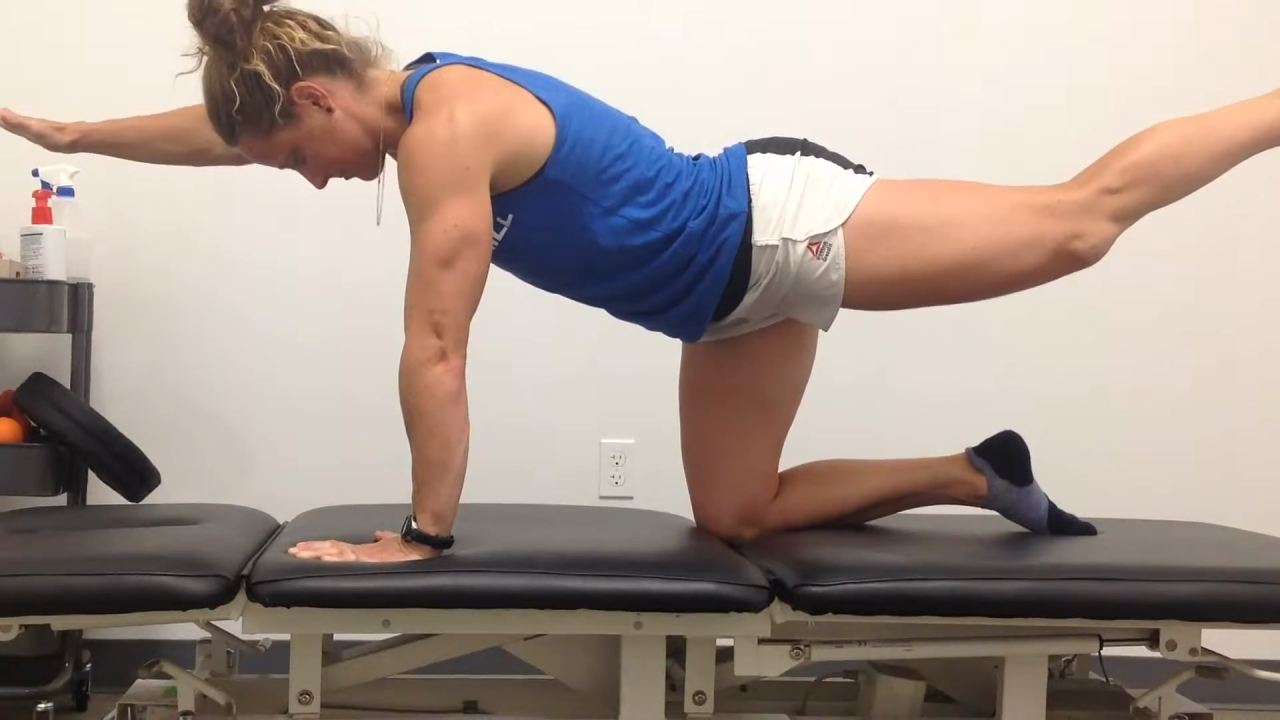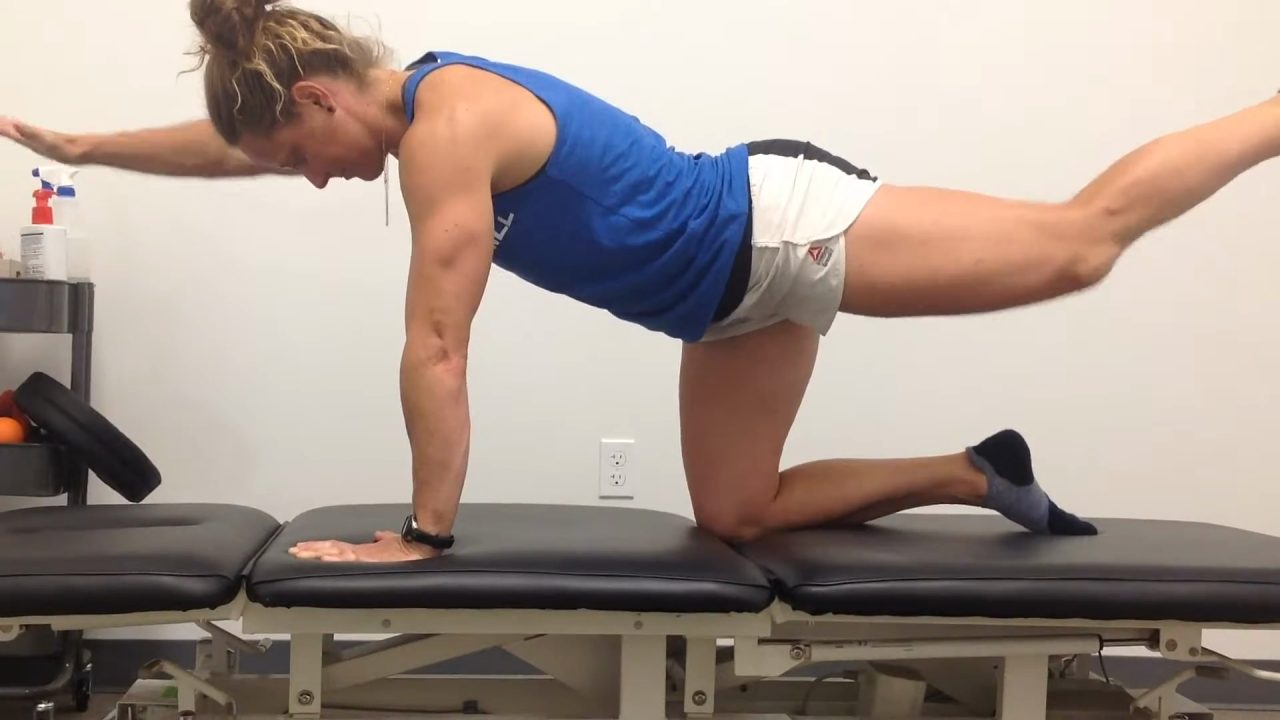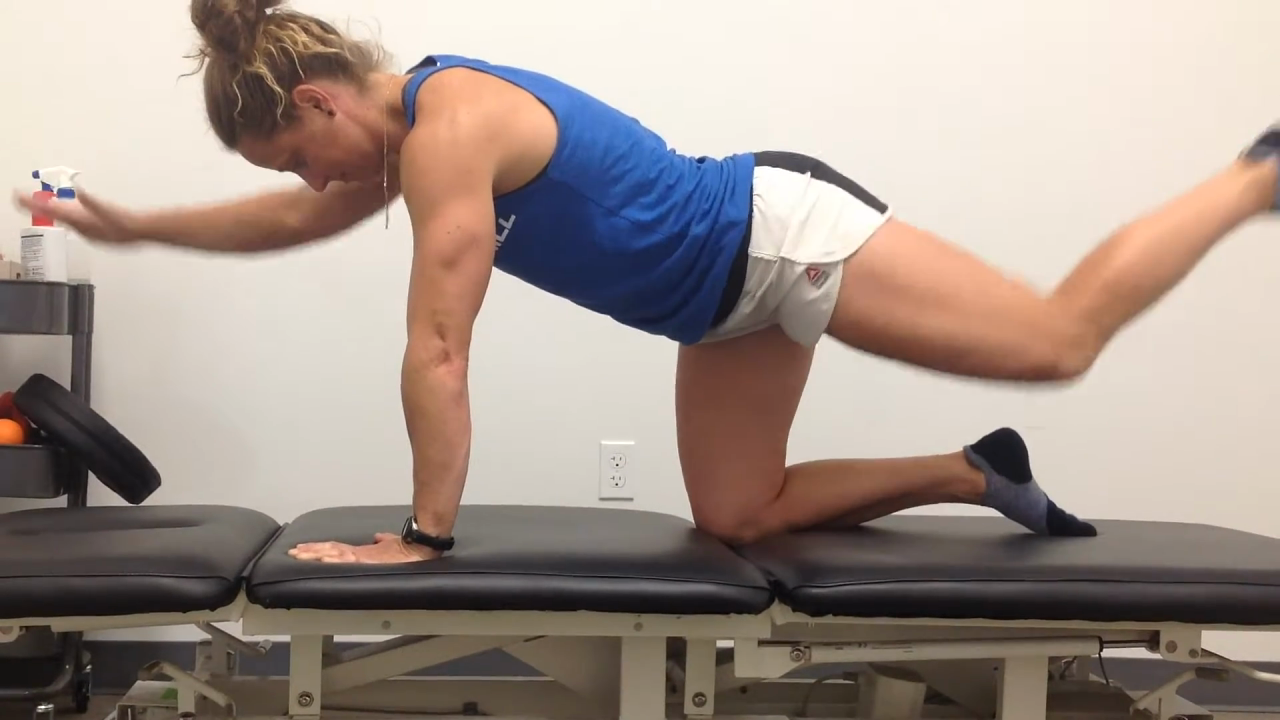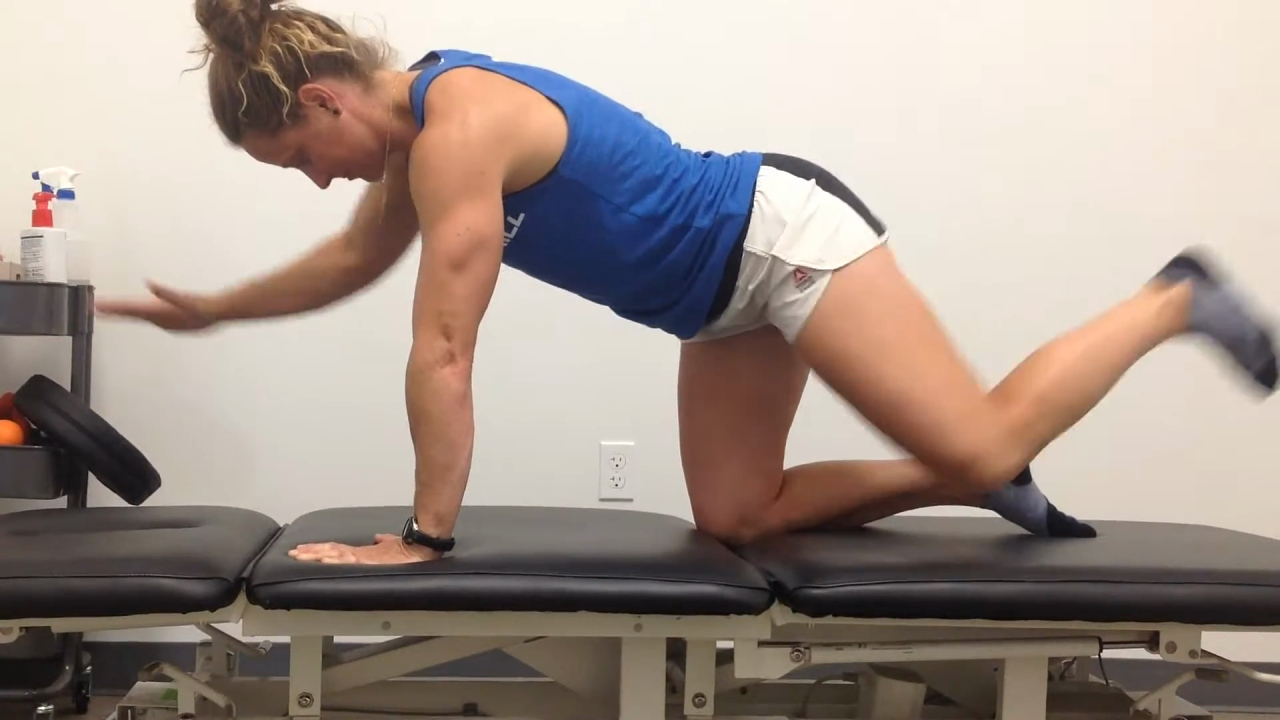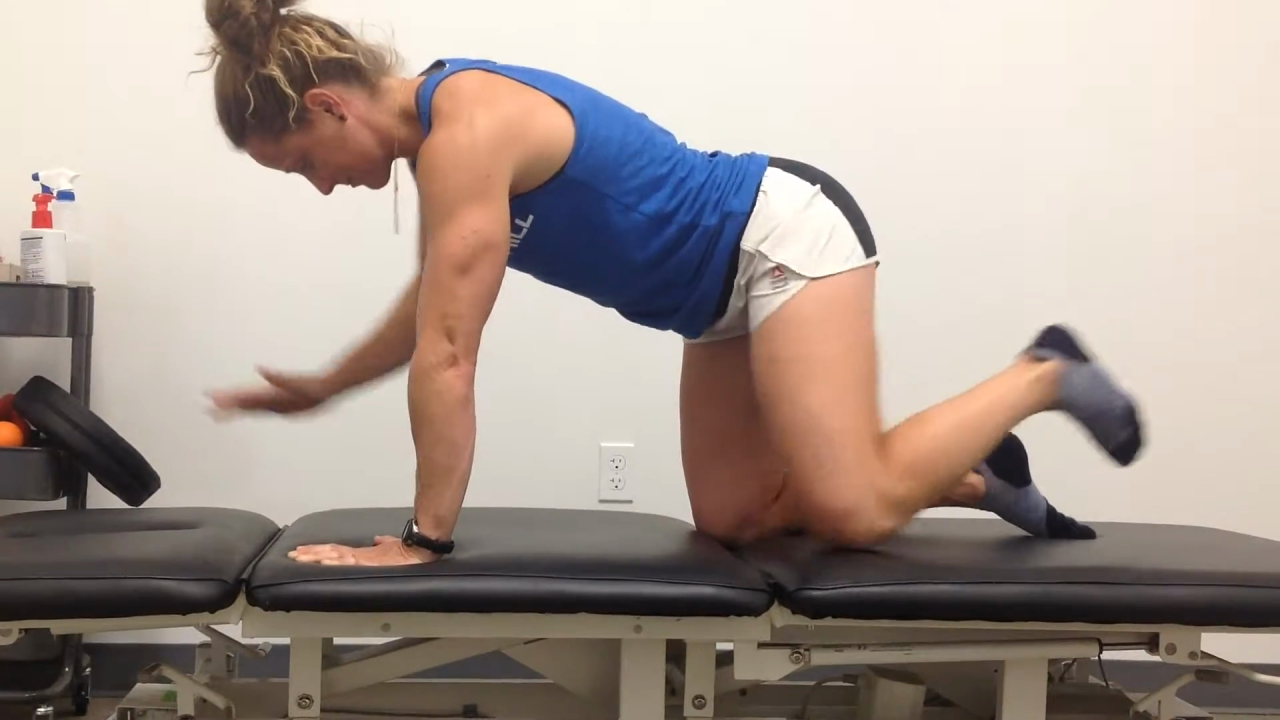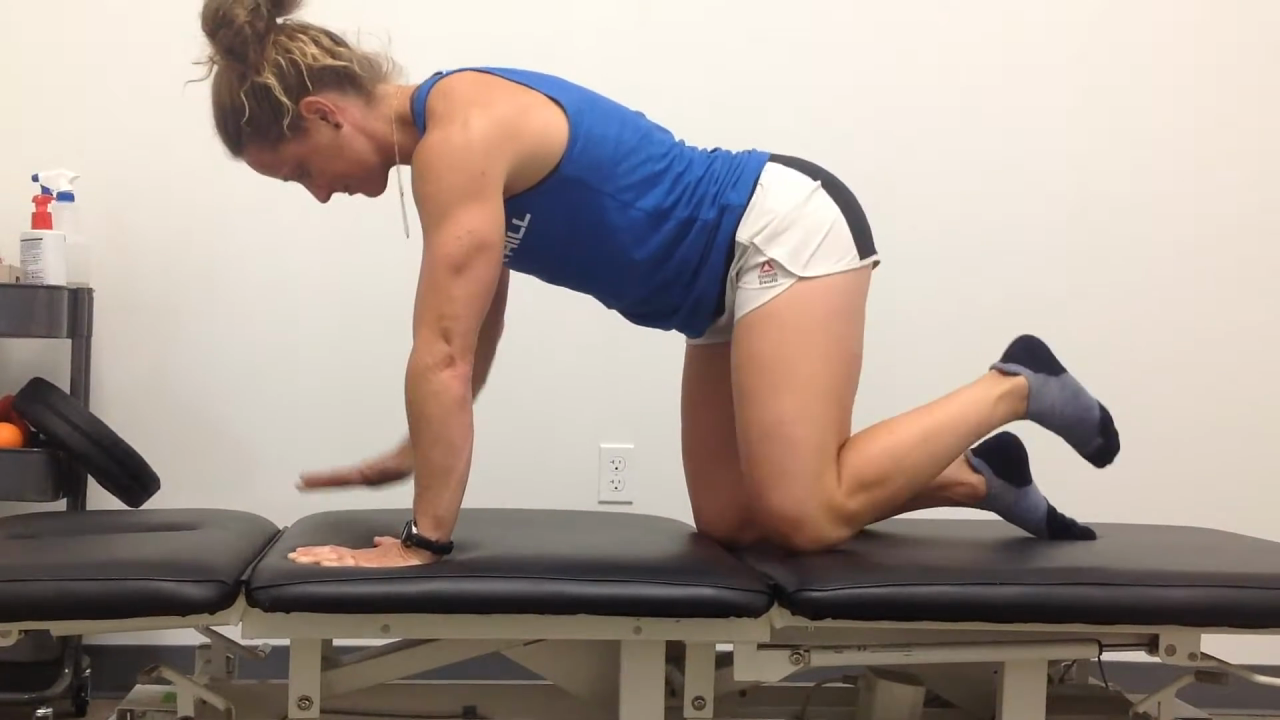
dt=0.2s
person 1, frame 1
left shoulder: (444, 126)
left elbow: (434, 353)
right elbow: (230, 128)
left wrist: (425, 531)
left hip: (782, 220)
right hip: (740, 279)
left knee: (1078, 218)
right knee: (738, 516)
right ankle: (978, 477)
person 1, frame 2
left shoulder: (446, 125)
right shoulder: (420, 102)
left elbow: (435, 353)
right elbow: (240, 144)
left wrist: (423, 531)
left hip: (783, 221)
right hip: (739, 282)
left knee: (1079, 240)
right knee: (738, 515)
right ankle: (977, 476)
person 1, frame 3
left shoulder: (445, 130)
right shoulder: (406, 123)
left elbow: (437, 356)
right elbow: (294, 215)
left wrist: (424, 533)
right wrist: (133, 223)
left hip: (784, 235)
right hip: (736, 290)
left knee: (1060, 337)
right knee: (738, 517)
right ankle: (976, 474)
person 1, frame 4
left shoulder: (455, 131)
right shoulder: (420, 127)
left elbow: (441, 355)
right elbow: (350, 260)
left wrist: (425, 534)
right wrist: (209, 307)
left hip: (780, 233)
right hip: (735, 286)
left knee: (983, 441)
right knee: (738, 516)
left ankle: (1172, 302)
right ankle: (988, 485)
person 1, frame 5
left shoulder: (464, 132)
right shoulder: (440, 129)
left elbow: (447, 355)
right elbow: (427, 308)
left wrist: (425, 536)
right wrist: (322, 387)
left hip: (780, 231)
right hip: (733, 277)
left knee: (855, 512)
right knee: (735, 517)
left ankle: (1043, 374)
right ankle: (975, 480)
person 1, frame 6
left shoulder: (457, 135)
right shoulder: (450, 134)
left elbow: (441, 355)
right elbow: (475, 333)
left wrist: (425, 537)
right wrist: (411, 456)
left hip: (784, 228)
right hip: (736, 264)
left knee: (805, 516)
right knee: (733, 521)
left ankle: (1012, 386)
right ankle: (982, 478)
